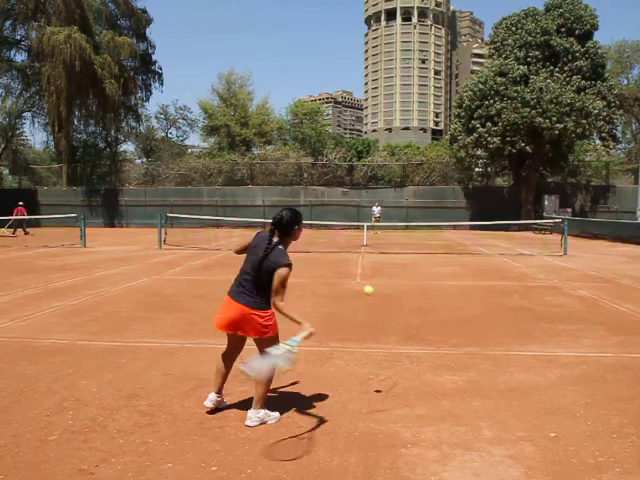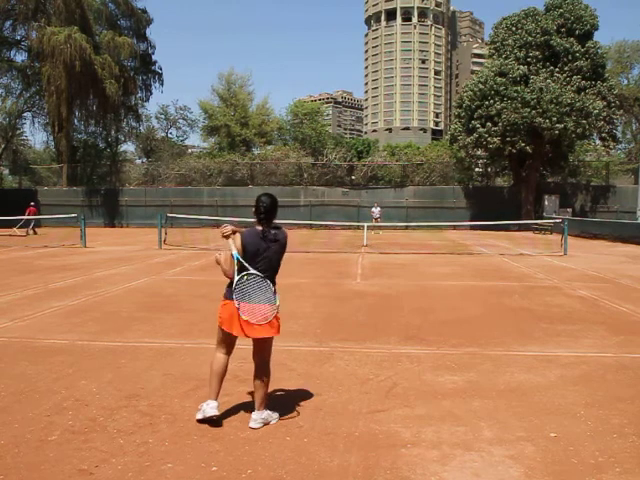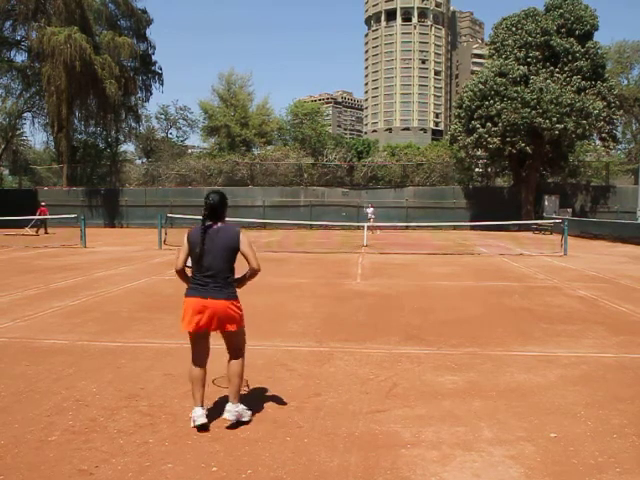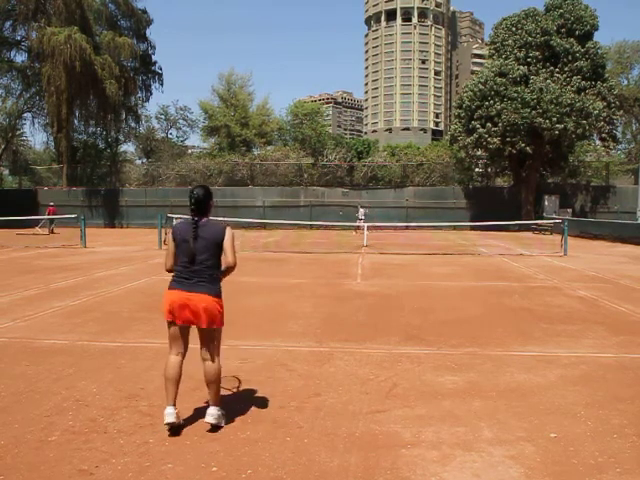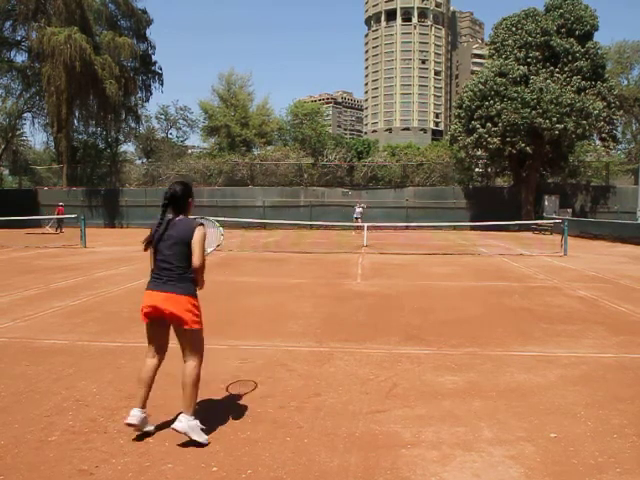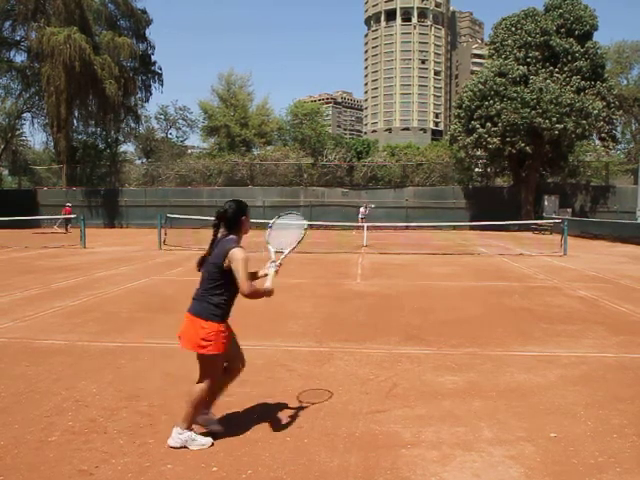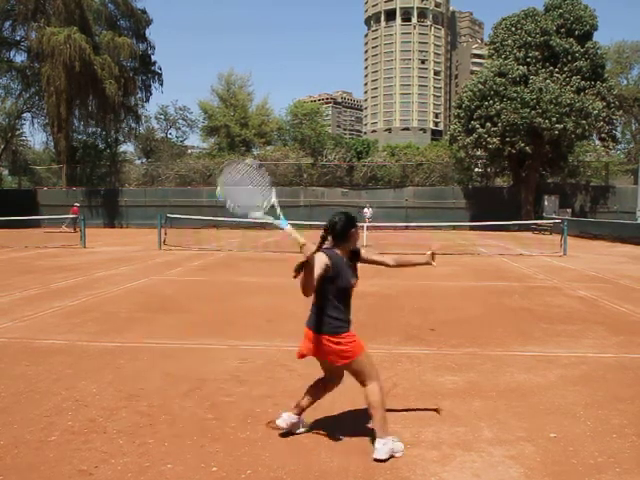
dt=0.5s
person 1, frame 1
left shoulder: (262, 237)
right shoulder: (283, 264)
left elbow: (238, 250)
right elbow: (277, 302)
right wrist: (301, 323)
left hip: (234, 302)
right hip: (256, 311)
left knee: (232, 350)
left ankle: (215, 396)
right ankle: (257, 412)
person 1, frame 2
left shoulder: (242, 237)
right shoulder: (282, 236)
left elbow: (232, 273)
left wrist: (221, 260)
left hip: (235, 303)
left knee: (222, 351)
right knee: (262, 361)
left ankle: (211, 404)
right ankle: (260, 413)
person 1, frame 3
left shoulder: (192, 235)
right shoulder: (236, 234)
left elbow: (179, 268)
right elbow: (255, 267)
right wrist: (241, 281)
left hip: (196, 300)
right hip: (225, 301)
left knee: (198, 358)
right knee: (236, 353)
left ankle: (198, 411)
right ankle: (234, 406)
person 1, frame 4
left shoulder: (177, 229)
right shoulder: (222, 230)
left elbow: (168, 266)
right elbow: (230, 264)
left hip: (177, 294)
right hip: (207, 297)
left knee: (176, 353)
right knee: (211, 355)
left ankle: (171, 410)
right ankle: (213, 409)
person 1, frame 5
left shoulder: (158, 228)
right shoulder: (196, 228)
left elbow: (155, 262)
right elbow: (197, 263)
right wrist: (199, 280)
left hip: (154, 295)
right hip: (182, 299)
left knee: (154, 356)
right knee: (193, 359)
left ankle: (139, 412)
right ankle: (187, 418)
person 1, frame 6
left shoulder: (222, 244)
right shoulder: (234, 251)
right elbow: (247, 290)
left wrist: (263, 271)
right wrist: (266, 291)
left hip: (211, 318)
right hip: (208, 321)
left knee: (236, 364)
right knee: (210, 379)
left ankle: (202, 411)
right ankle: (181, 432)
person 1, frame 7
left shoulder: (353, 254)
right shoulder: (323, 257)
left elbow: (390, 262)
right elbow: (307, 290)
left wrist: (422, 260)
right wrist: (308, 263)
left hip: (326, 331)
right hip: (332, 335)
left knee: (332, 377)
right knee: (372, 381)
left ankle: (290, 417)
right ankle: (383, 441)
